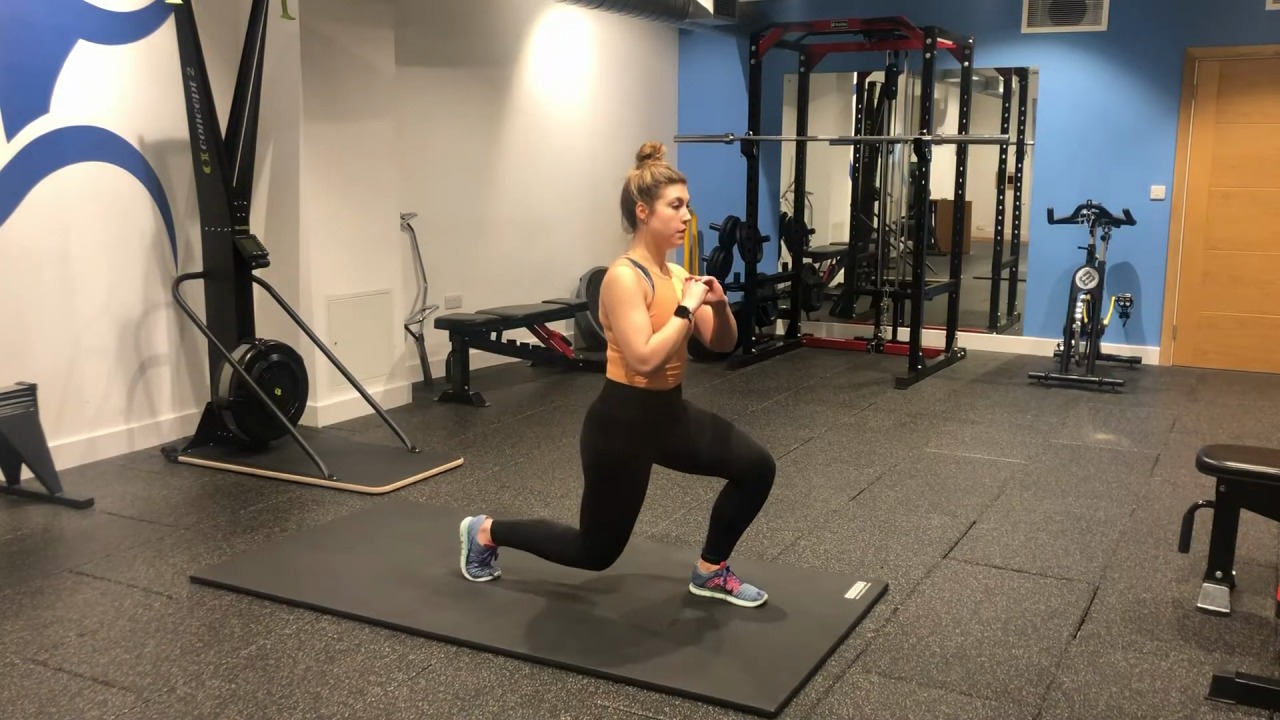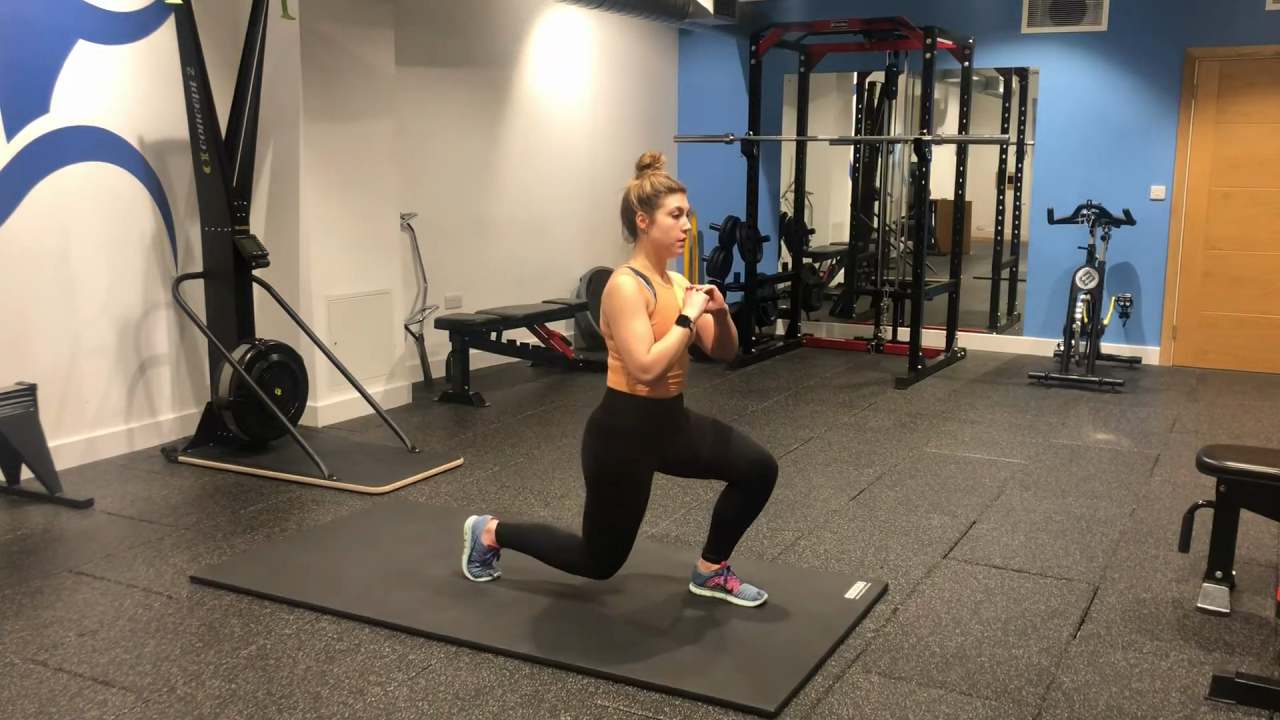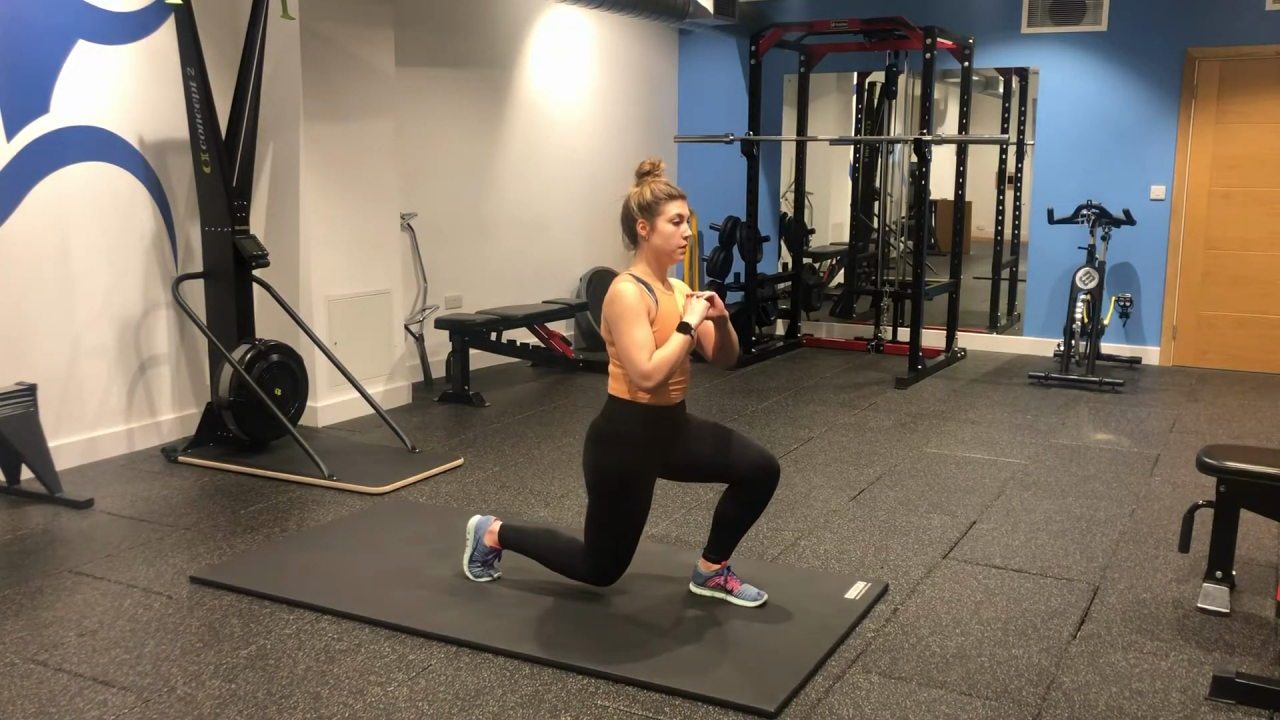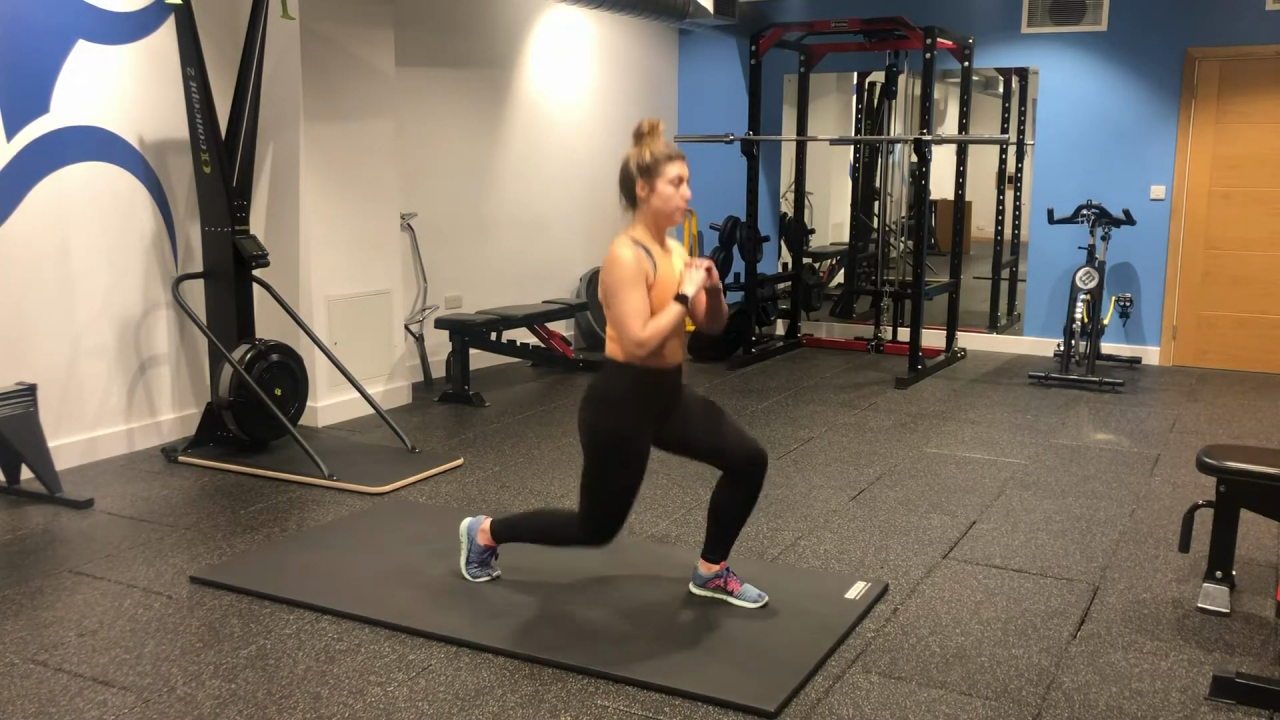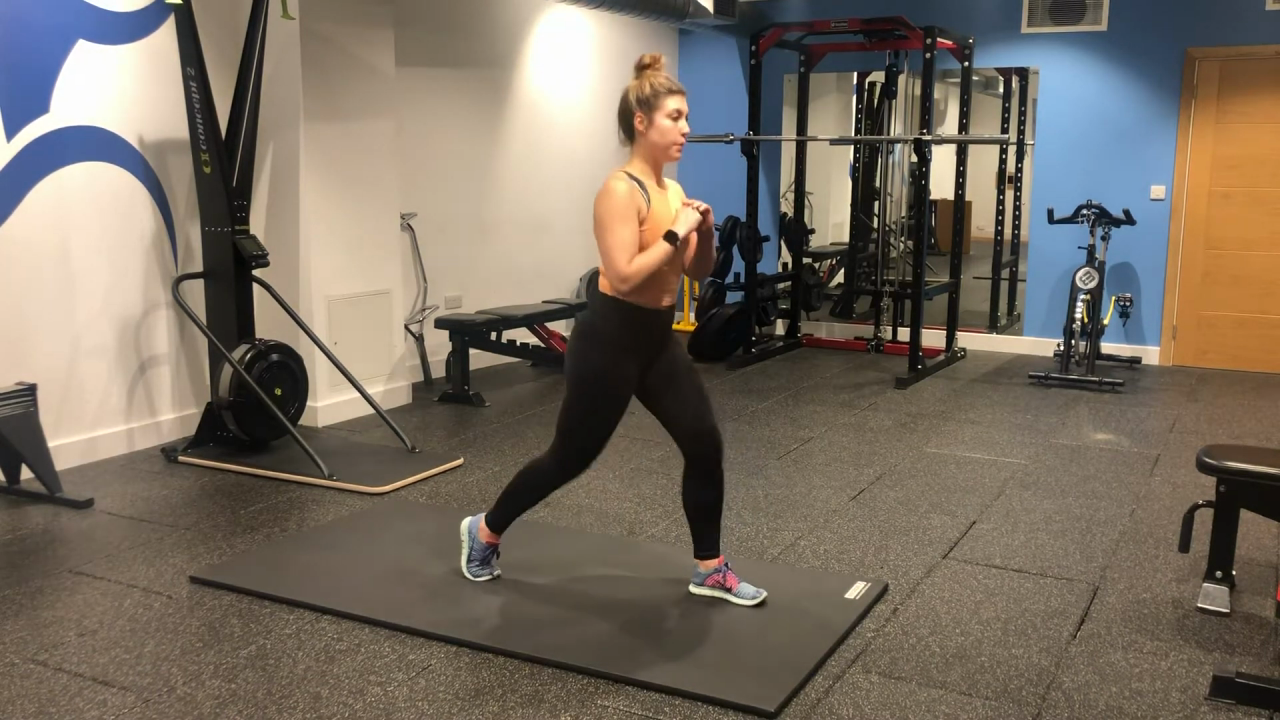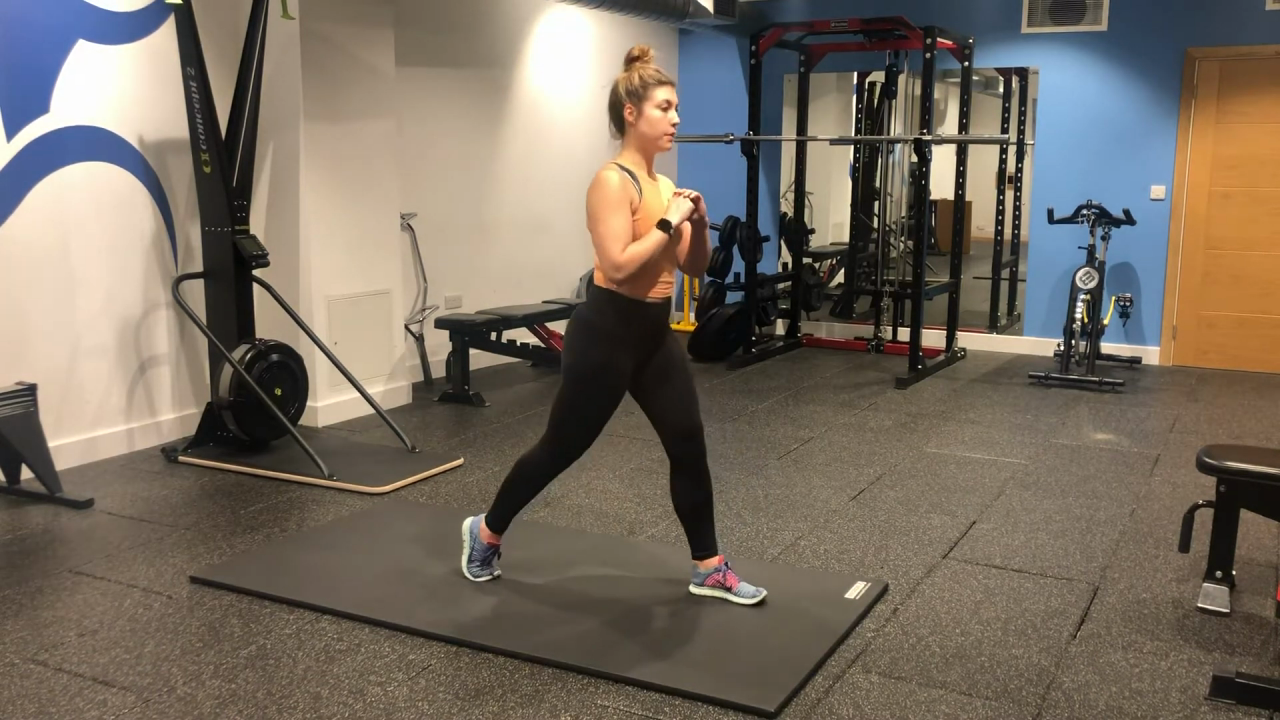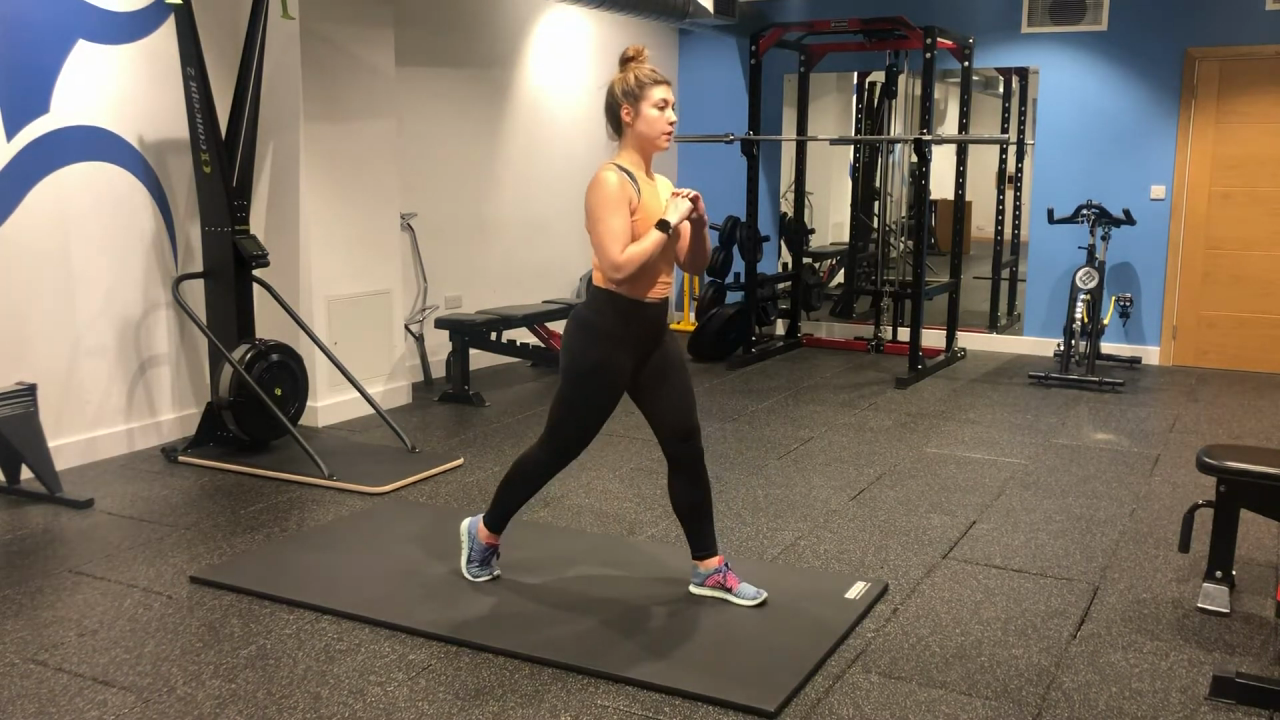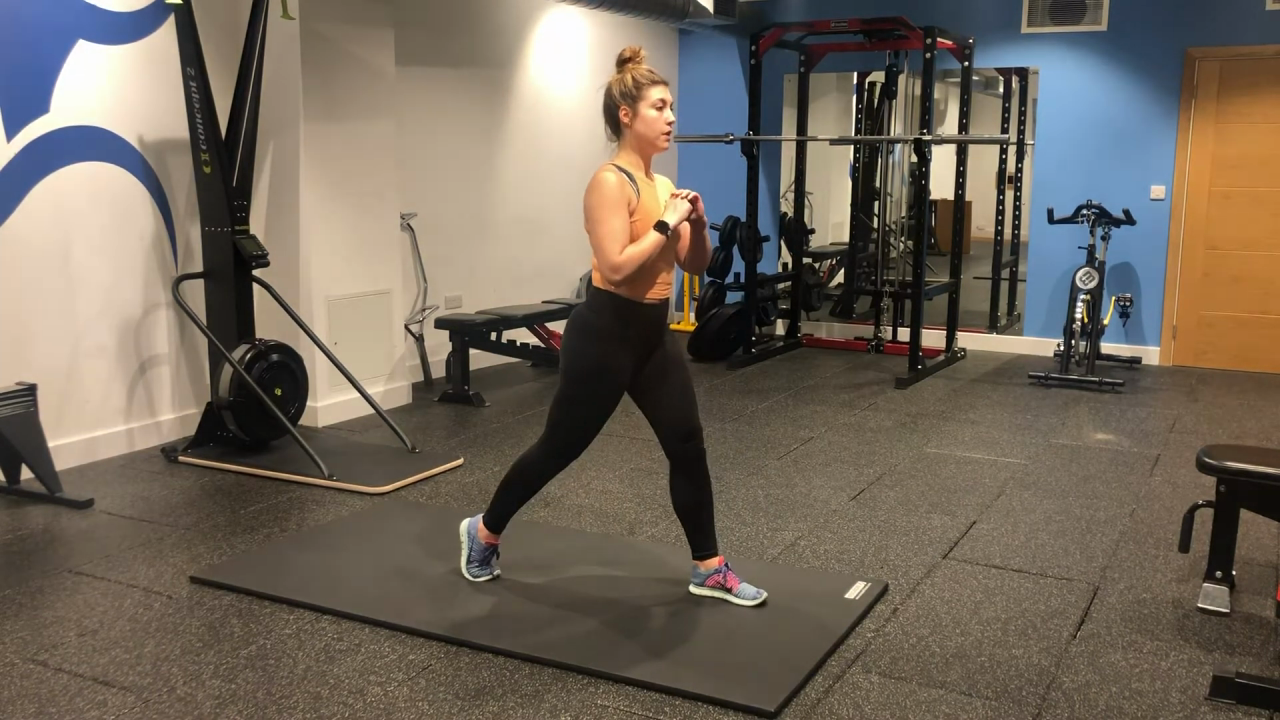
dt=0.3s
person 1, frame 1
left shoulder: (675, 274)
right shoulder: (624, 277)
left elbow: (723, 344)
right elbow: (644, 359)
left wrist: (718, 304)
right wrist: (688, 307)
left hip: (670, 412)
right hip: (621, 421)
left knee: (756, 467)
right knee: (596, 551)
left ankle: (710, 571)
right ankle: (485, 532)
person 1, frame 2
left shoulder: (676, 283)
right shoulder: (626, 286)
left elbow: (724, 352)
right elbow: (645, 368)
left wrist: (720, 313)
right wrist: (689, 317)
left hip: (670, 420)
right hip: (623, 429)
left knee: (759, 469)
right knee: (600, 561)
left ankle: (710, 571)
right ankle: (490, 533)
person 1, frame 3
left shoulder: (677, 290)
right shoulder: (627, 294)
left elbow: (725, 359)
right elbow: (647, 376)
left wrist: (720, 319)
right wrist: (689, 324)
left hip: (672, 427)
right hip: (625, 436)
left knee: (761, 470)
right knee: (602, 568)
left ankle: (711, 570)
right ankle: (492, 533)
person 1, frame 4
left shoulder: (674, 249)
right shoulder: (625, 256)
left elbow: (712, 325)
right elbow: (639, 340)
left wrist: (712, 288)
right wrist: (686, 293)
left hip: (669, 393)
right hip: (621, 401)
left knee: (748, 461)
right knee: (596, 527)
left ankle: (711, 571)
right ankle: (485, 532)
person 1, frame 5
left shoulder: (671, 189)
right shoulder: (620, 190)
left elbow: (698, 272)
right elbow: (624, 276)
left wrist: (705, 232)
right wrist: (676, 232)
left hip: (659, 340)
right hip: (610, 339)
left knee: (705, 445)
right knee: (569, 458)
left ankle: (709, 569)
right ankle: (484, 531)
person 1, frame 6
left shoulder: (664, 184)
right shoulder: (612, 181)
left elbow: (694, 267)
right elbow: (618, 266)
left wrist: (698, 222)
right wrist: (669, 222)
left hip: (654, 333)
right hip: (607, 332)
left knee: (689, 447)
right knee: (561, 448)
left ankle: (709, 569)
right ankle: (485, 532)
person 1, frame 7
left shoulder: (662, 184)
right shoulder: (610, 182)
left elbow: (694, 266)
right elbow: (617, 266)
left wrist: (697, 222)
right wrist: (668, 222)
left hip: (653, 332)
right hip: (605, 332)
left knee: (686, 447)
right knee: (559, 447)
left ankle: (709, 569)
right ankle: (484, 532)
person 1, frame 8
left shoulder: (662, 184)
right shoulder: (609, 183)
left elbow: (695, 264)
right elbow: (616, 267)
left wrist: (695, 221)
right wrist: (666, 223)
left hip: (652, 333)
right hip: (604, 333)
left knee: (688, 446)
right knee: (559, 448)
left ankle: (709, 569)
right ankle: (484, 531)
